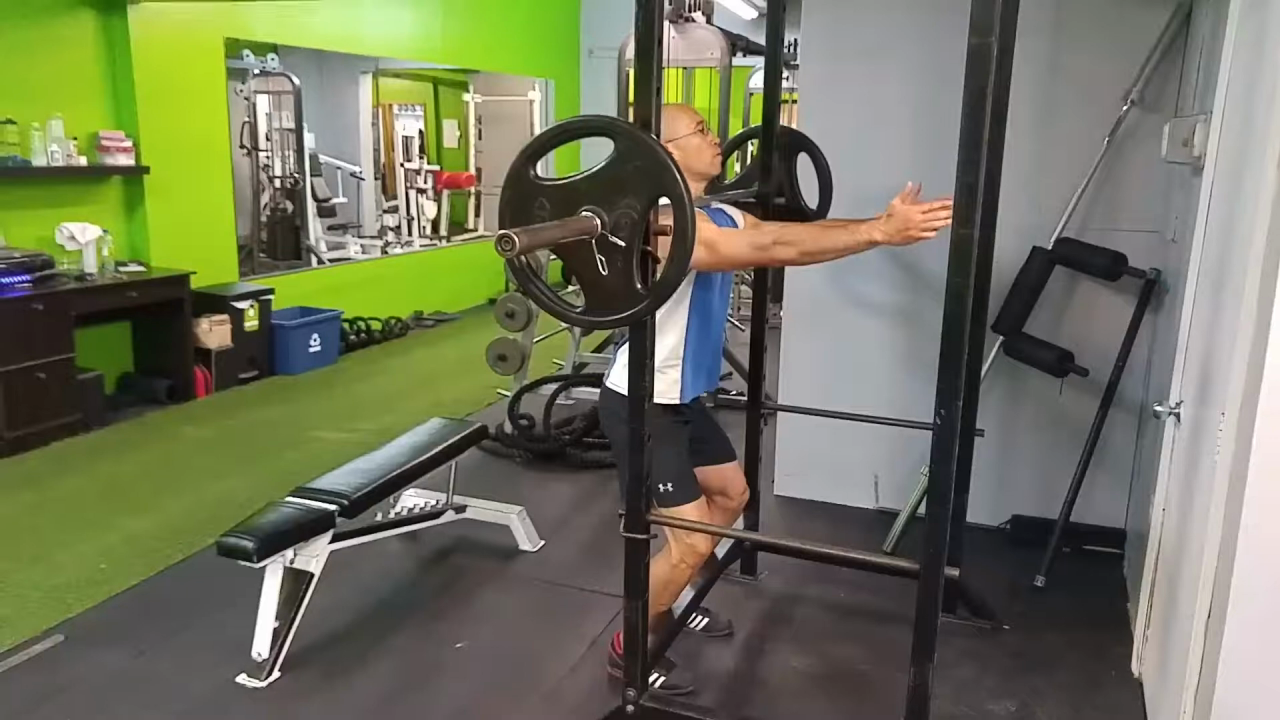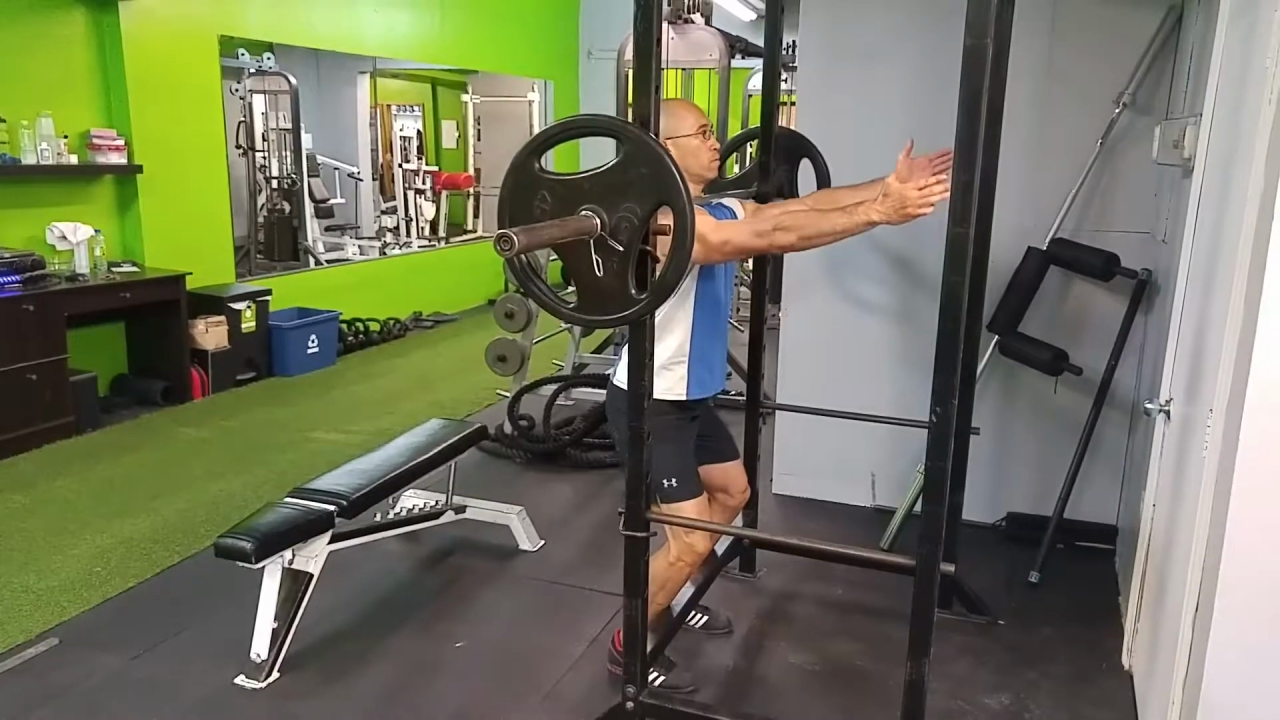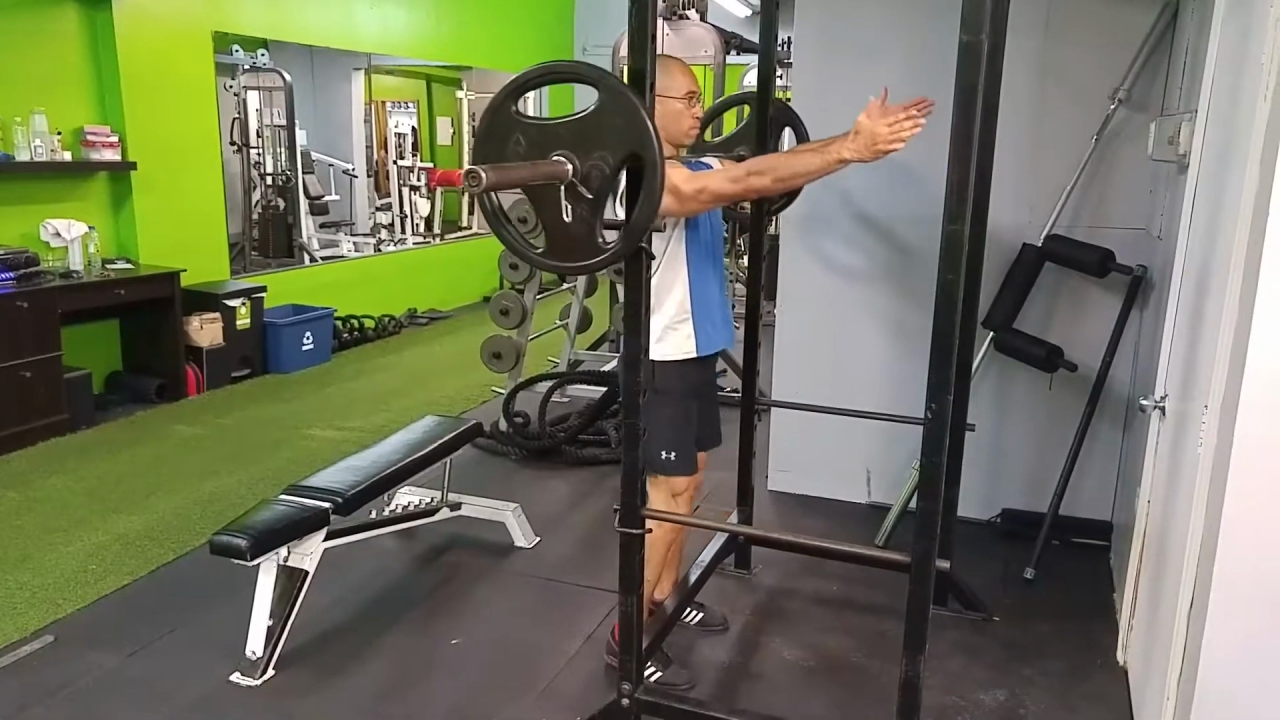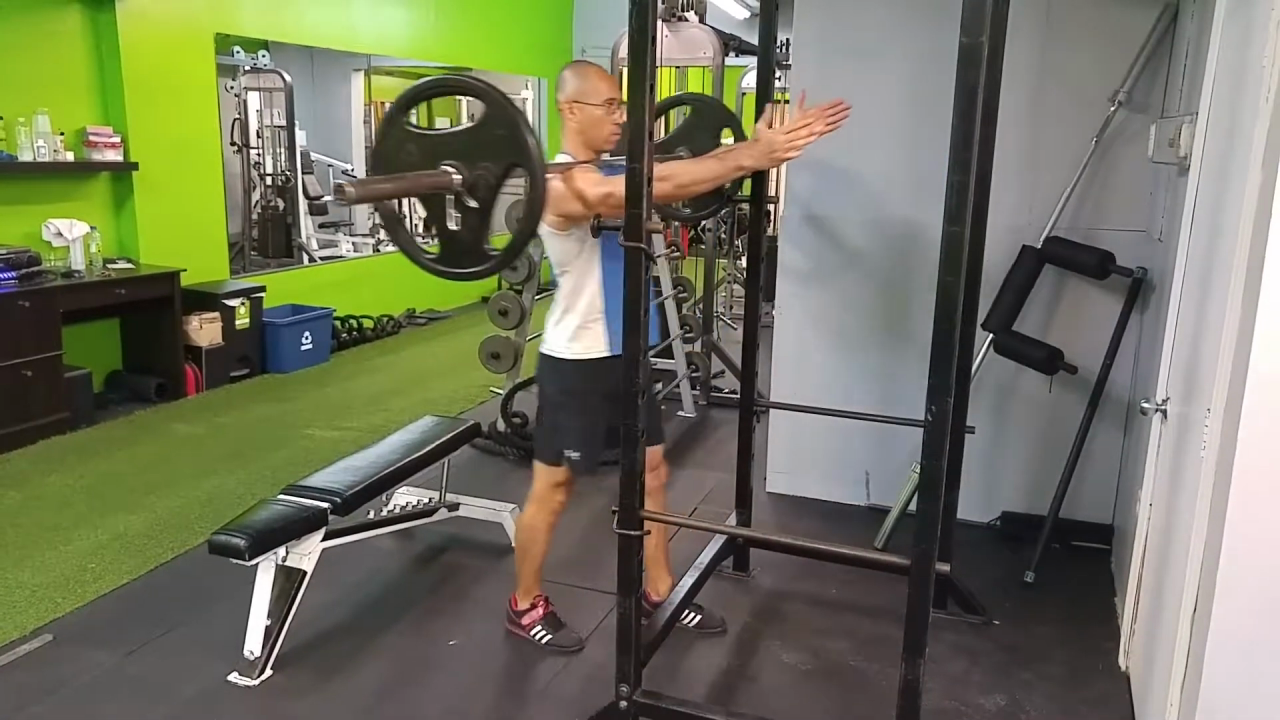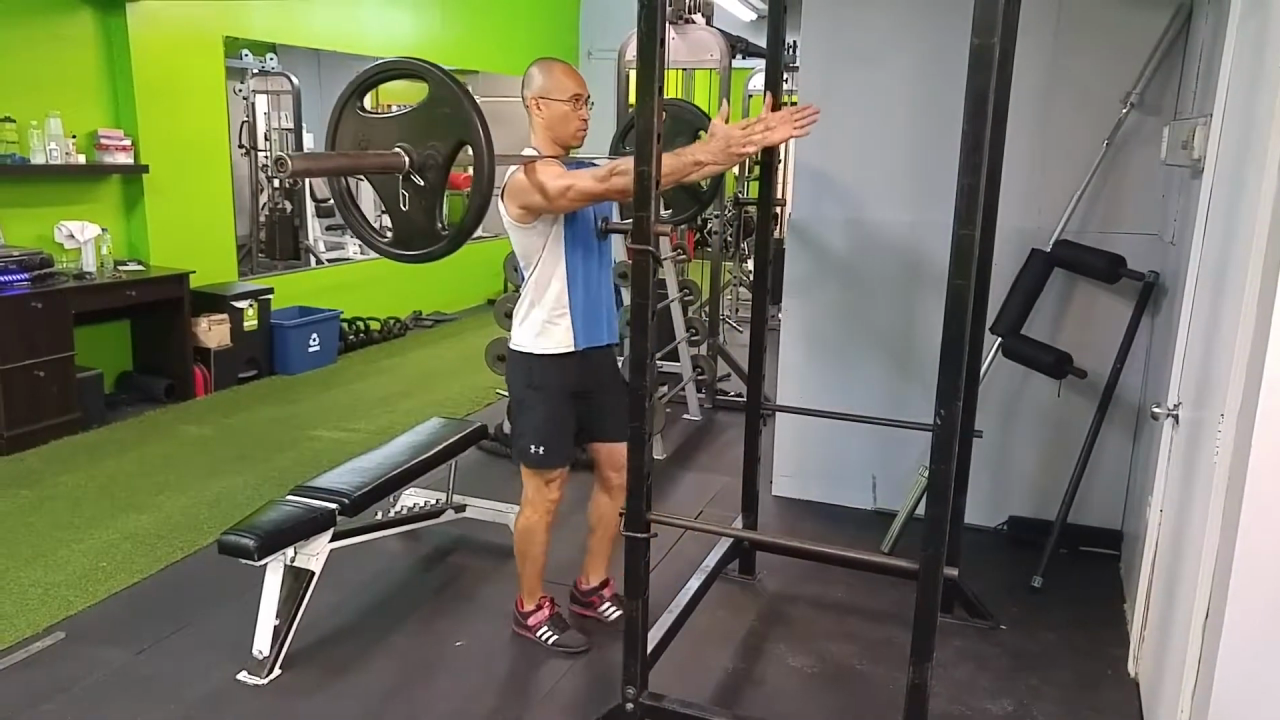
dt=0.7s
person 1, frame 1
left shoulder: (722, 217)
left elbow: (790, 231)
right elbow: (773, 250)
left wrist: (887, 220)
right wrist: (879, 233)
left hip: (681, 397)
right hip: (641, 403)
left knee: (731, 495)
right knee: (692, 540)
left ankle: (668, 602)
right ankle: (629, 647)
person 1, frame 2
left shoulder: (722, 211)
right shoulder: (669, 221)
left elbow: (800, 207)
right elbow: (774, 236)
left wrist: (887, 187)
right wrist: (878, 214)
left hip: (691, 393)
right hip: (649, 401)
left knee: (732, 493)
right knee: (691, 539)
left ankle: (667, 600)
right ankle: (628, 646)
person 1, frame 3
left shoulder: (701, 170)
right shoulder: (652, 180)
left elbow: (769, 166)
right elbow: (752, 182)
left wrist: (857, 136)
right wrist: (851, 152)
left hip: (697, 354)
right hip: (662, 363)
left knee: (687, 488)
right knee: (669, 502)
left ankle: (663, 596)
right ankle: (629, 637)
person 1, frame 4
left shoulder: (617, 175)
right shoulder: (564, 185)
left elbow: (688, 171)
right elbow: (653, 190)
left wrist: (776, 141)
right wrist: (749, 158)
left hip: (624, 354)
right hip: (576, 363)
left knee: (653, 474)
right knee: (552, 491)
left ankle: (658, 594)
right ankle: (526, 606)
person 1, frame 5
left shoulder: (586, 174)
right shoulder: (527, 181)
left elbow: (648, 178)
right elbow: (610, 183)
left wrist: (748, 144)
right wrist: (704, 151)
left hip: (595, 350)
right hip: (545, 357)
left knee: (617, 471)
right knee: (545, 492)
left ankle: (593, 586)
right ankle: (531, 607)
